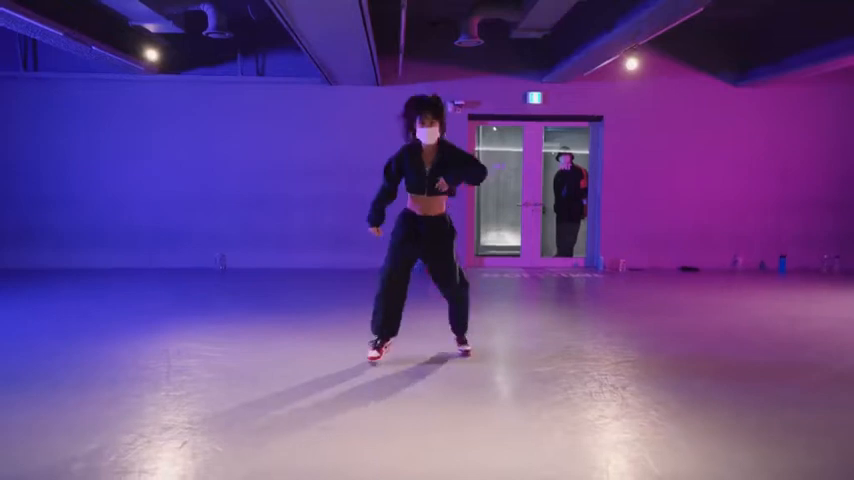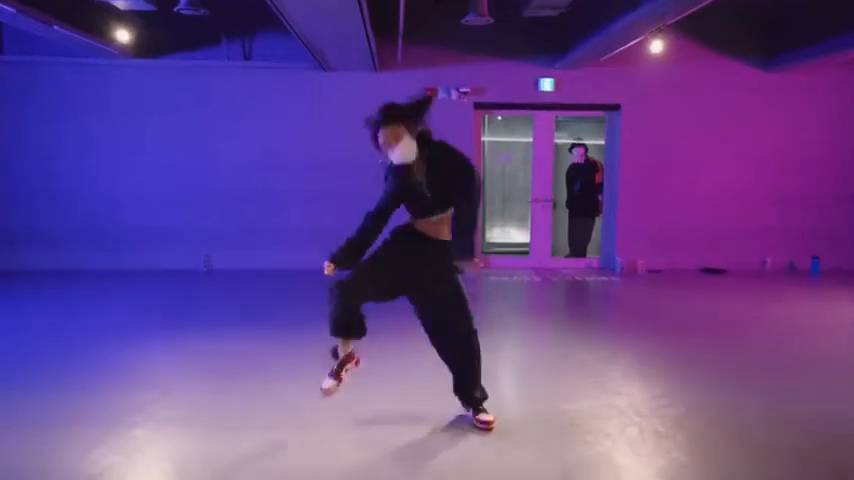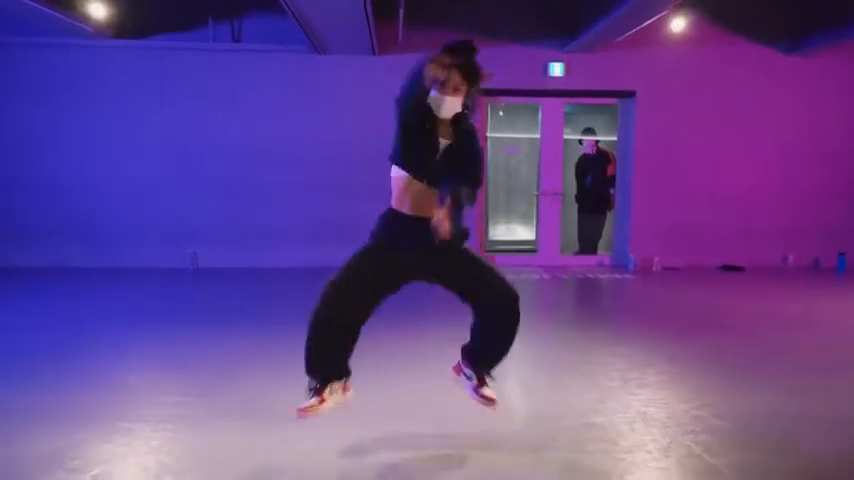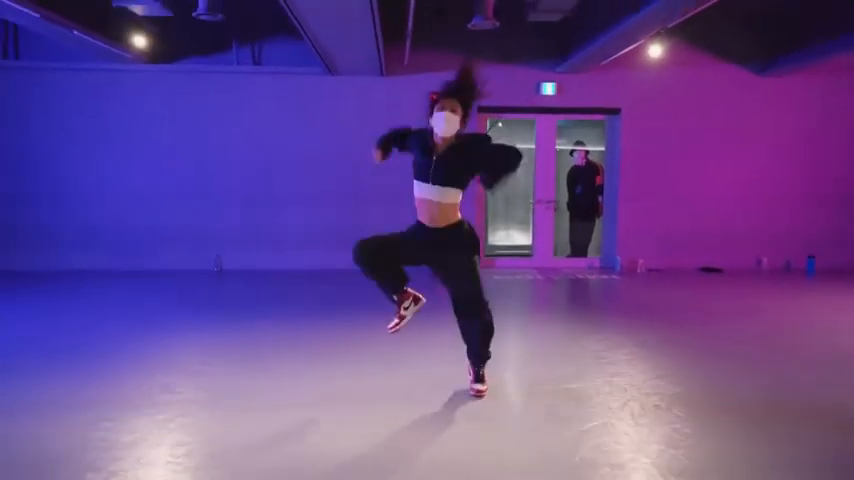
dt=0.7s
person 1, frame 1
left shoulder: (450, 154)
right shoulder: (406, 155)
left elbow: (479, 171)
right elbow: (388, 187)
left wrist: (452, 179)
right wrist: (375, 216)
left hip: (438, 226)
right hip: (409, 224)
left knee: (453, 283)
right knee: (390, 281)
left ankle: (460, 333)
right ankle: (382, 337)
person 1, frame 2
left shoulder: (447, 160)
right shoulder: (397, 175)
left elbow: (468, 198)
right elbow: (376, 218)
left wrist: (465, 246)
right wrist: (342, 255)
left hip: (439, 256)
right hip: (405, 246)
left knee: (458, 330)
right knee: (347, 290)
left ankle: (473, 401)
right ankle: (345, 353)
person 1, frame 3
left shoulder: (466, 138)
right shoulder: (412, 116)
left elbow: (470, 178)
right elbow: (409, 98)
left wrist: (451, 208)
right wrist: (427, 73)
left hip: (438, 237)
right hip: (396, 232)
left knee: (502, 301)
right knee: (337, 299)
left ankle: (474, 367)
right ankle: (327, 379)
person 1, frame 4
left shoulder: (469, 148)
right shoulder: (421, 140)
left elbow: (511, 157)
right elbow: (402, 136)
left wrist: (489, 177)
right wrist: (384, 145)
left hip: (455, 238)
right hip: (420, 234)
left knee: (472, 305)
right knee: (367, 253)
left ankle: (478, 369)
right ankle: (404, 297)
person 2, frame 1
left shoulder: (579, 172)
right shoulder: (559, 174)
left elbow: (584, 192)
left wrist: (583, 209)
left hip: (574, 211)
right hip: (562, 211)
left knee: (569, 238)
right knee: (561, 239)
person 2, frame 2
left shoulder: (594, 165)
right shoulder: (572, 167)
left elbow: (599, 187)
left wrist: (598, 205)
left hip: (588, 208)
right hip: (574, 207)
left knee: (583, 237)
right knee: (574, 238)
left ankle: (579, 257)
right ankle: (574, 257)
person 2, frame 3
left shoulder: (606, 156)
right shoulder: (582, 159)
left elbow: (611, 181)
left wrist: (611, 199)
left hip: (599, 202)
right hip: (584, 202)
left knee: (594, 233)
right knee: (583, 235)
left ankle: (589, 254)
right ankle: (584, 253)
person 2, frame 4
left shoulder: (595, 168)
right shoulder: (573, 170)
left elbow: (600, 190)
right elbow: (570, 189)
left wrist: (600, 207)
right wrist: (570, 204)
left hip: (589, 210)
right hip: (575, 209)
left knee: (584, 238)
right knee: (575, 238)
left ankle: (580, 257)
right ankle: (575, 257)
